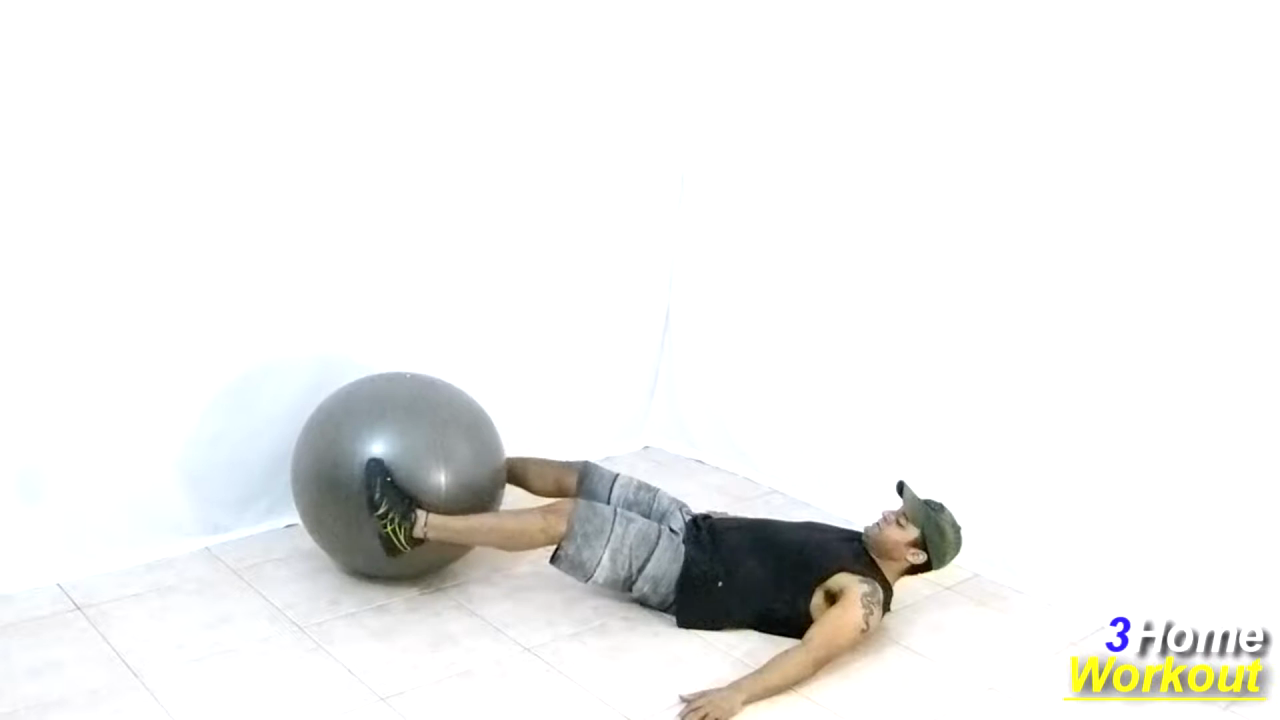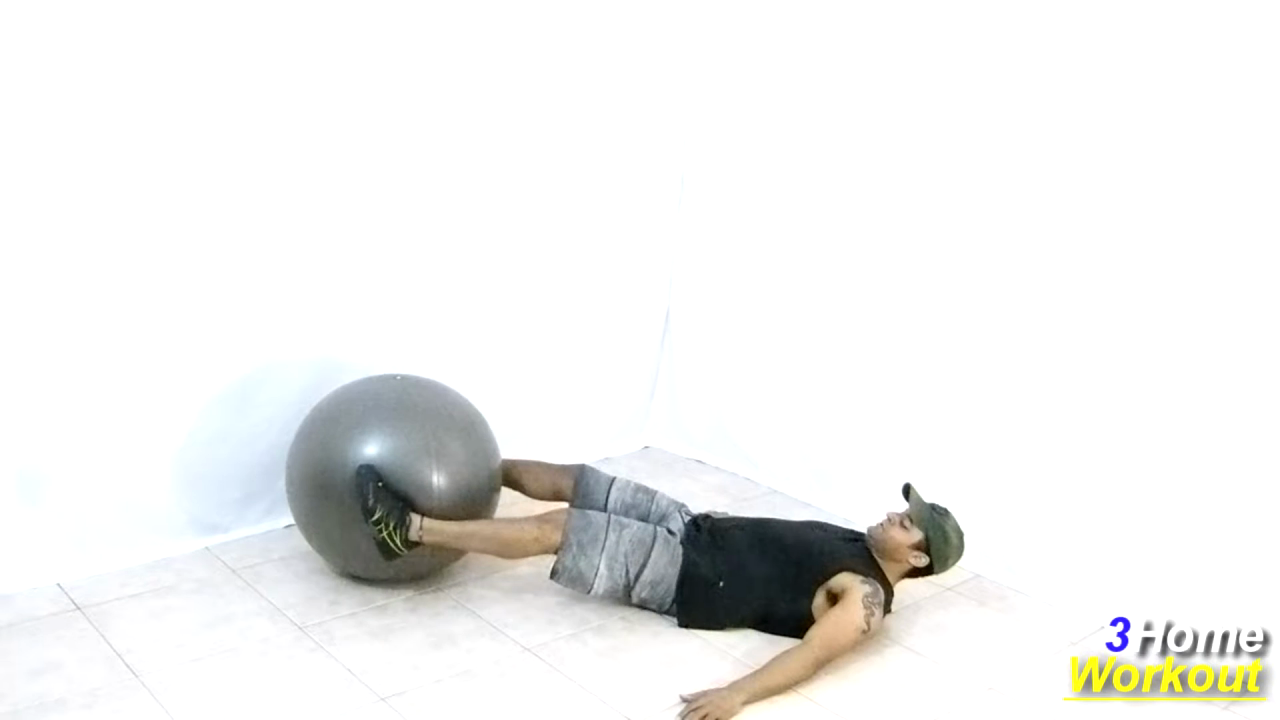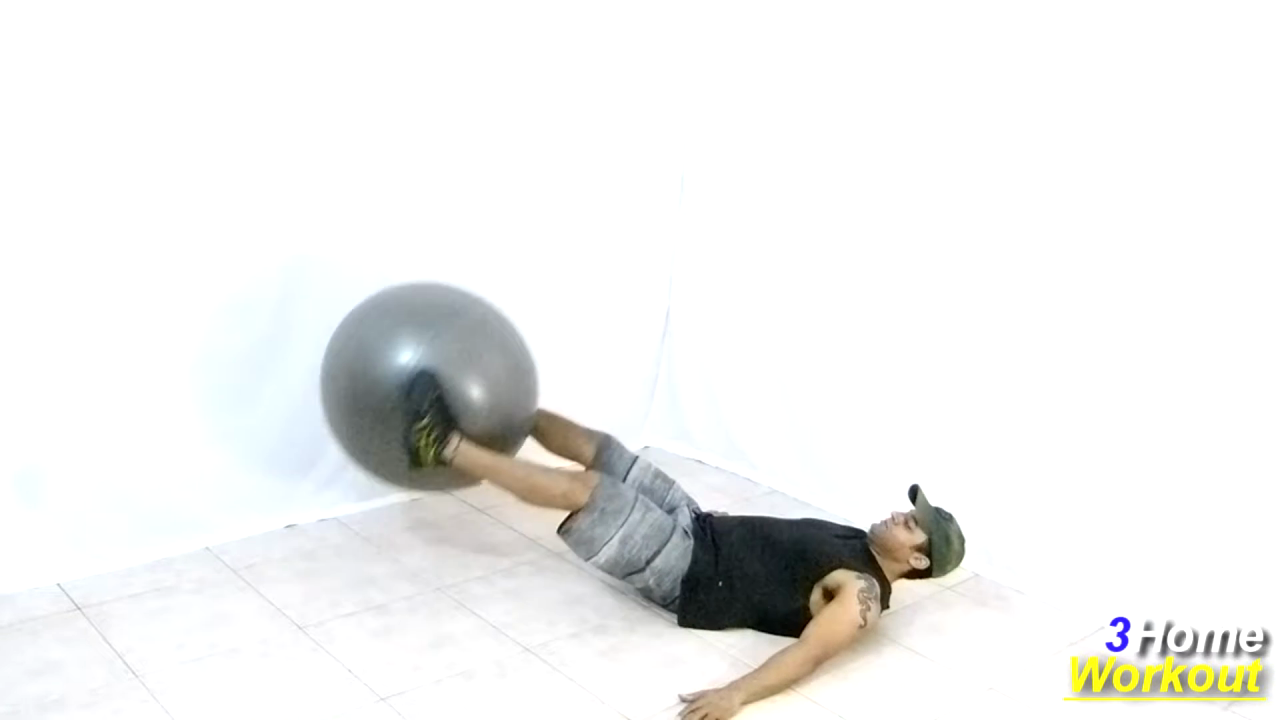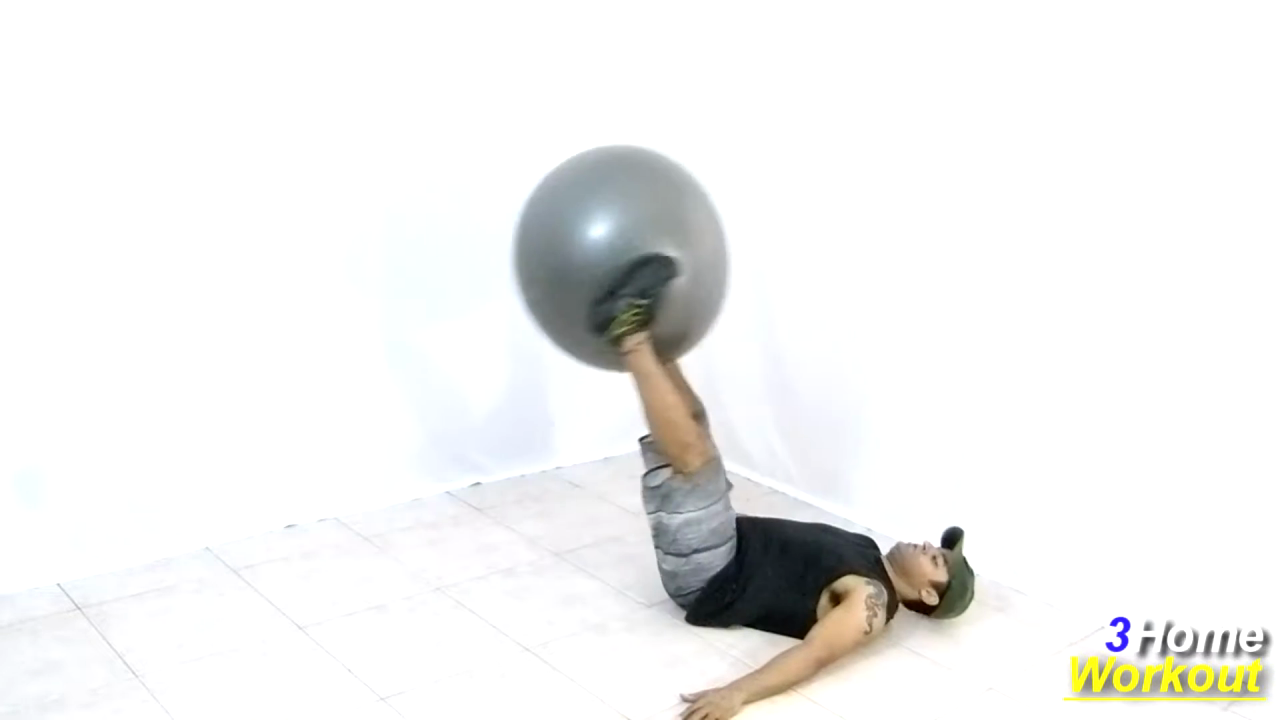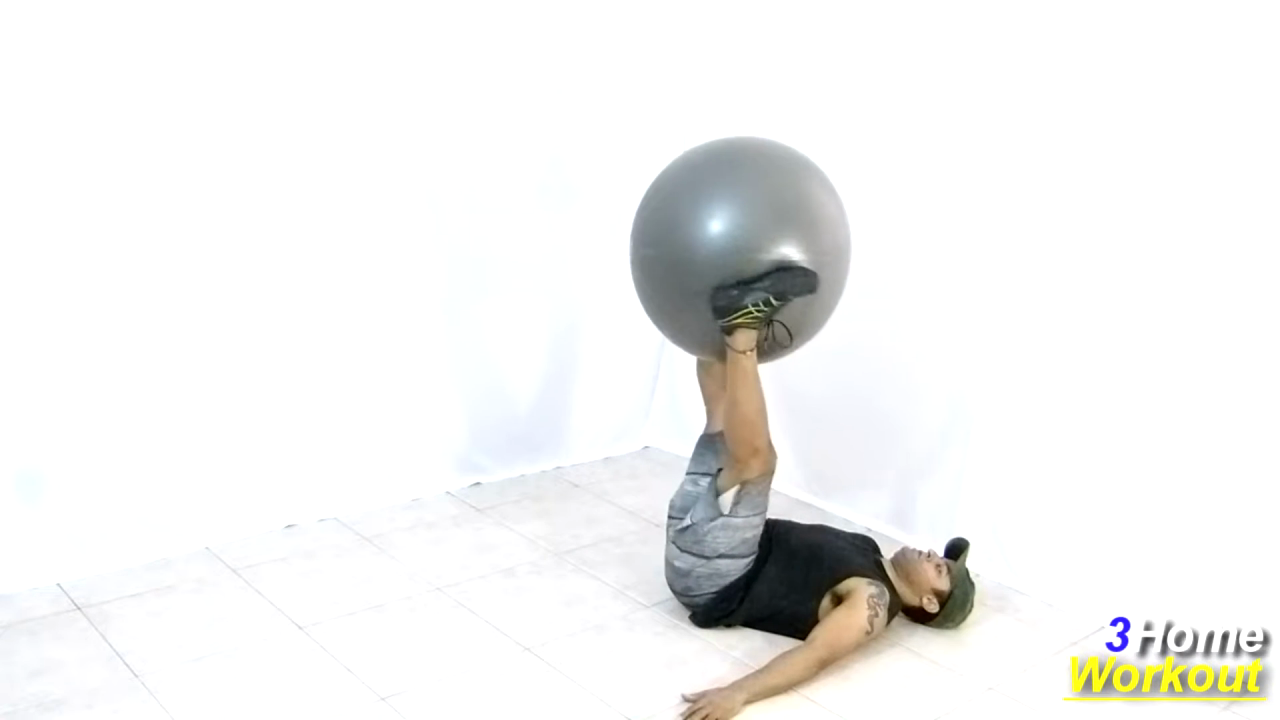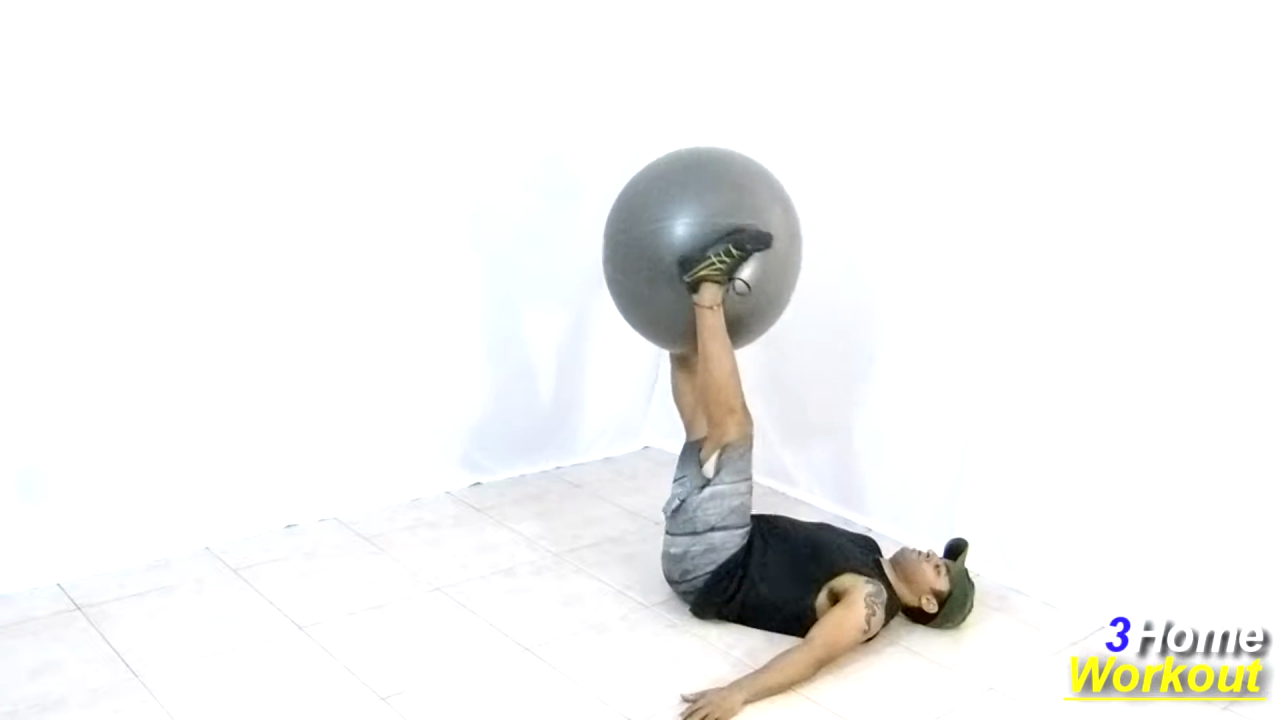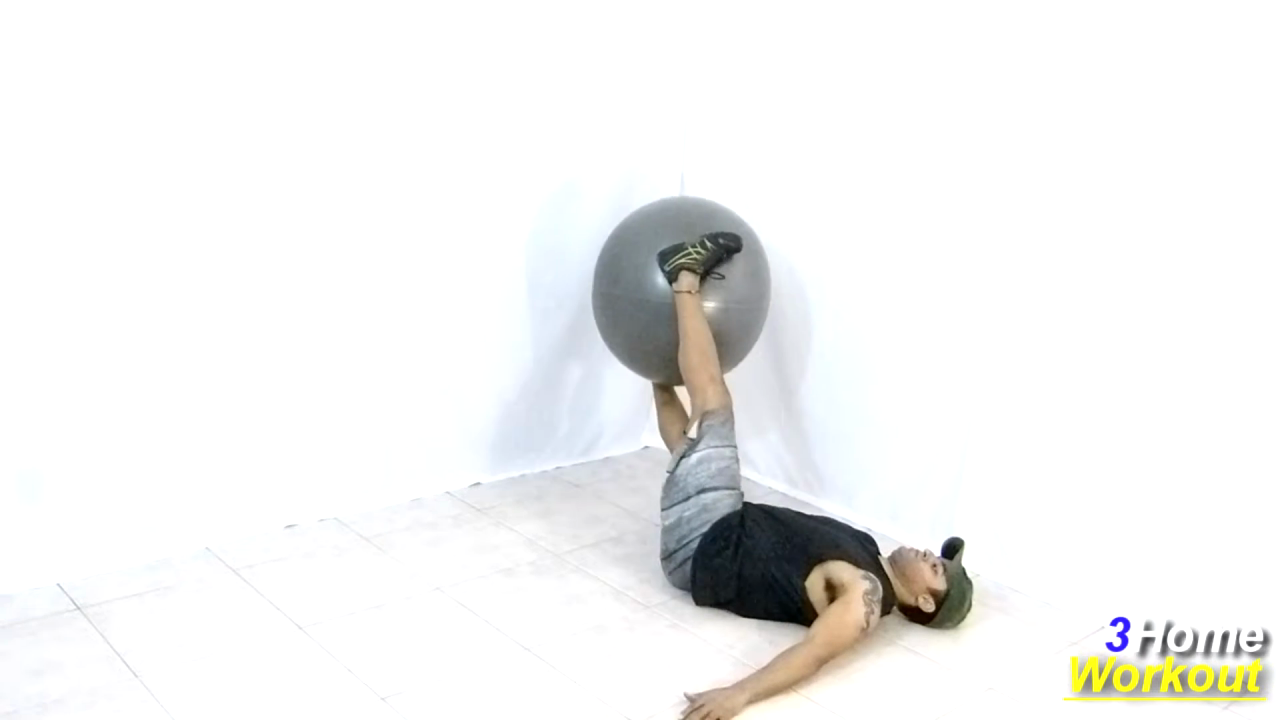
dt=0.4s
person 1, frame 1
left shoulder: (864, 596)
right shoulder: (850, 542)
left elbow: (810, 653)
right wrist: (714, 521)
left hip: (690, 576)
right hip: (694, 530)
left knee: (560, 518)
right knee: (575, 477)
left ankle: (416, 525)
person 1, frame 2
left shoulder: (864, 598)
right shoulder: (852, 543)
left elbow: (812, 653)
right wrist: (713, 522)
left hip: (690, 577)
right hip: (693, 531)
left knee: (553, 530)
right knee: (571, 480)
left ankle: (411, 529)
person 1, frame 3
left shoulder: (862, 595)
right shoulder: (852, 542)
left elbow: (810, 652)
left hip: (693, 574)
right hip: (701, 530)
left knee: (583, 490)
right knee: (596, 447)
left ankle: (447, 446)
person 1, frame 4
left shoulder: (868, 602)
right shoulder: (866, 553)
left elbow: (815, 653)
left hip: (708, 580)
left knee: (691, 451)
right knee: (689, 416)
left ankle: (629, 333)
right ankle: (633, 324)
person 1, frame 5
left shoulder: (872, 603)
right shoulder: (865, 552)
left elbow: (815, 655)
left hip: (708, 581)
right hip: (701, 539)
left knee: (754, 457)
right knee: (726, 420)
left ankle: (744, 328)
right ankle: (741, 323)
person 1, frame 6
left shoulder: (869, 601)
right shoulder: (867, 552)
left elbow: (813, 654)
left hip: (707, 570)
right hip: (710, 555)
left knee: (732, 427)
right knee: (707, 425)
left ankle: (710, 288)
person 1, frame 7
left shoulder: (866, 595)
right shoulder: (865, 552)
left elbow: (814, 652)
left hip: (703, 547)
right hip: (714, 541)
left knee: (713, 406)
left ankle: (687, 278)
